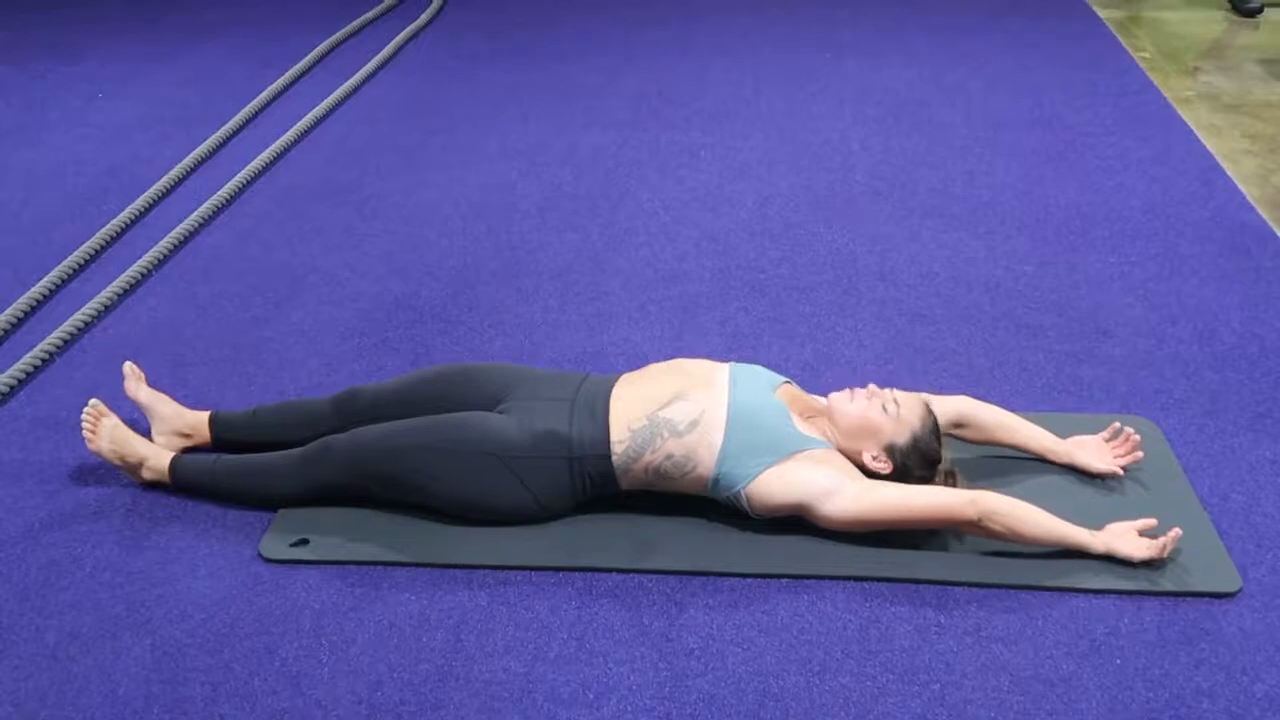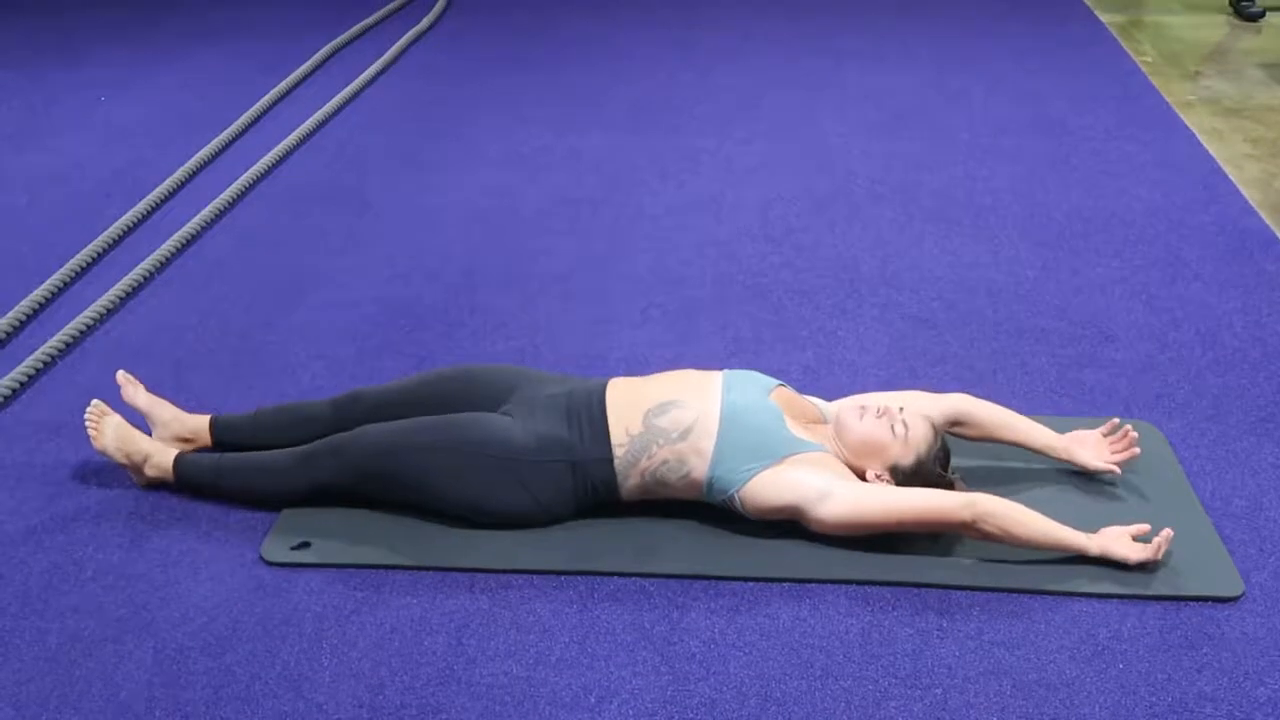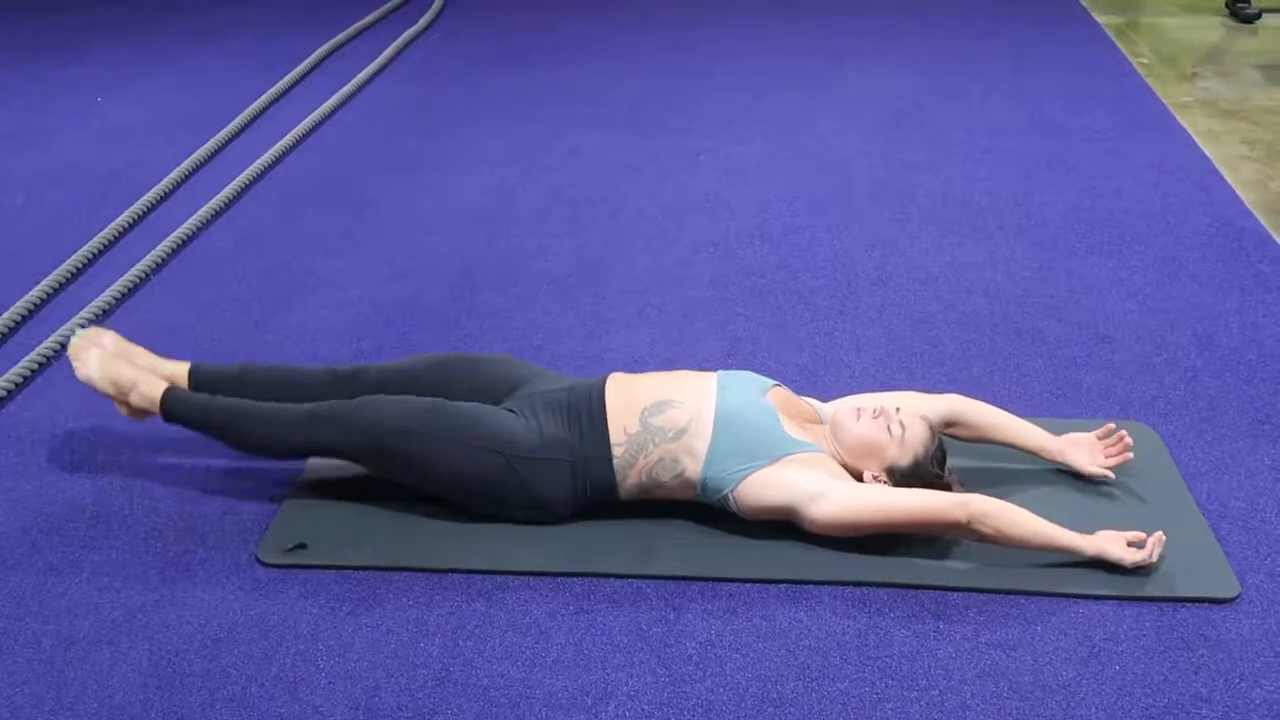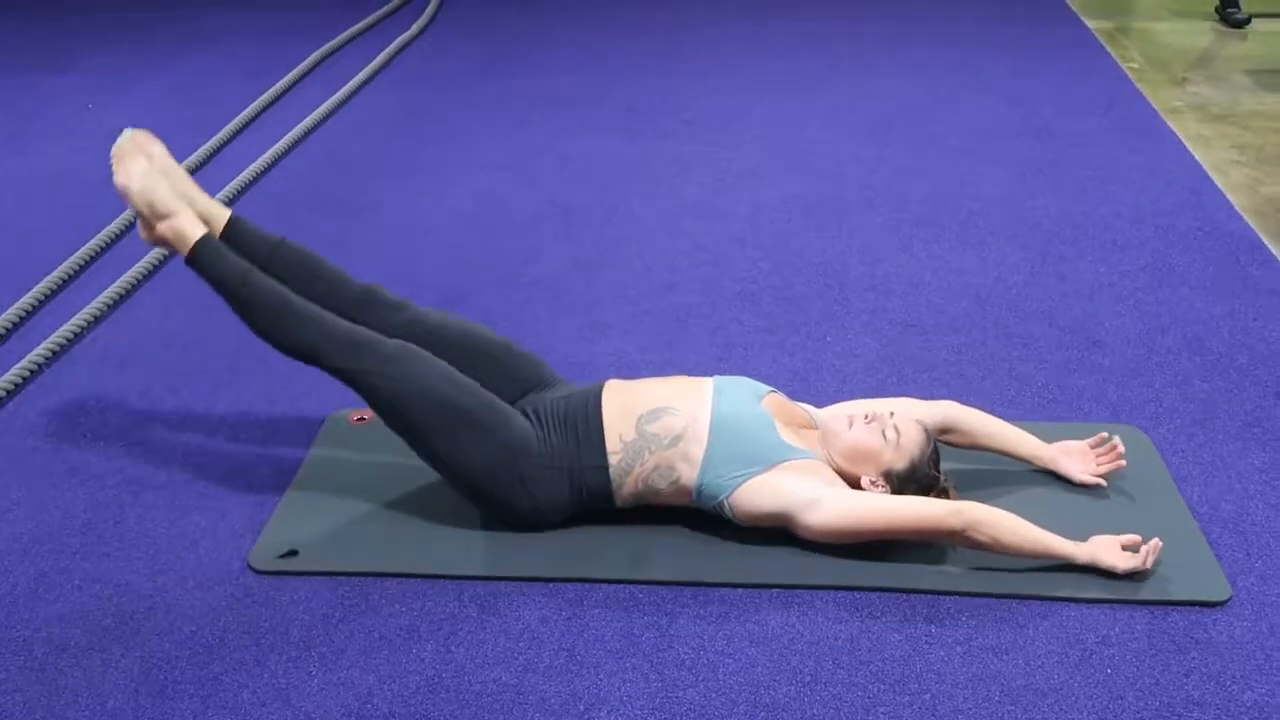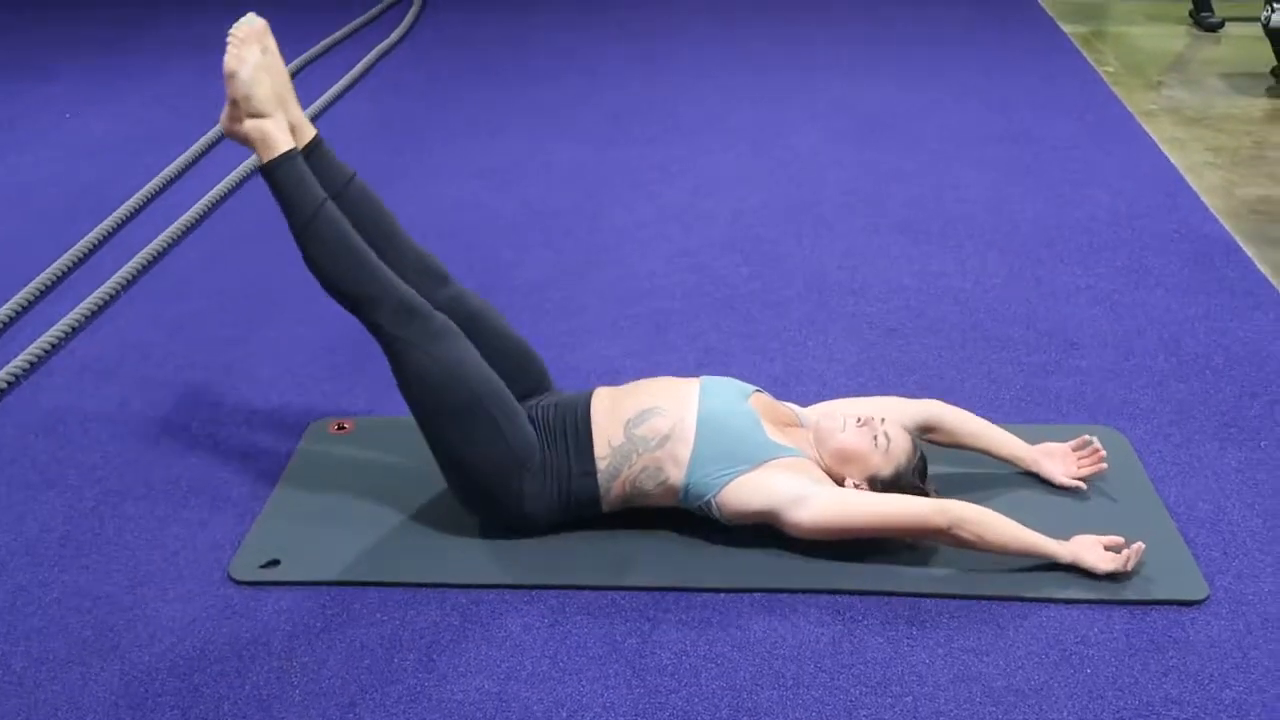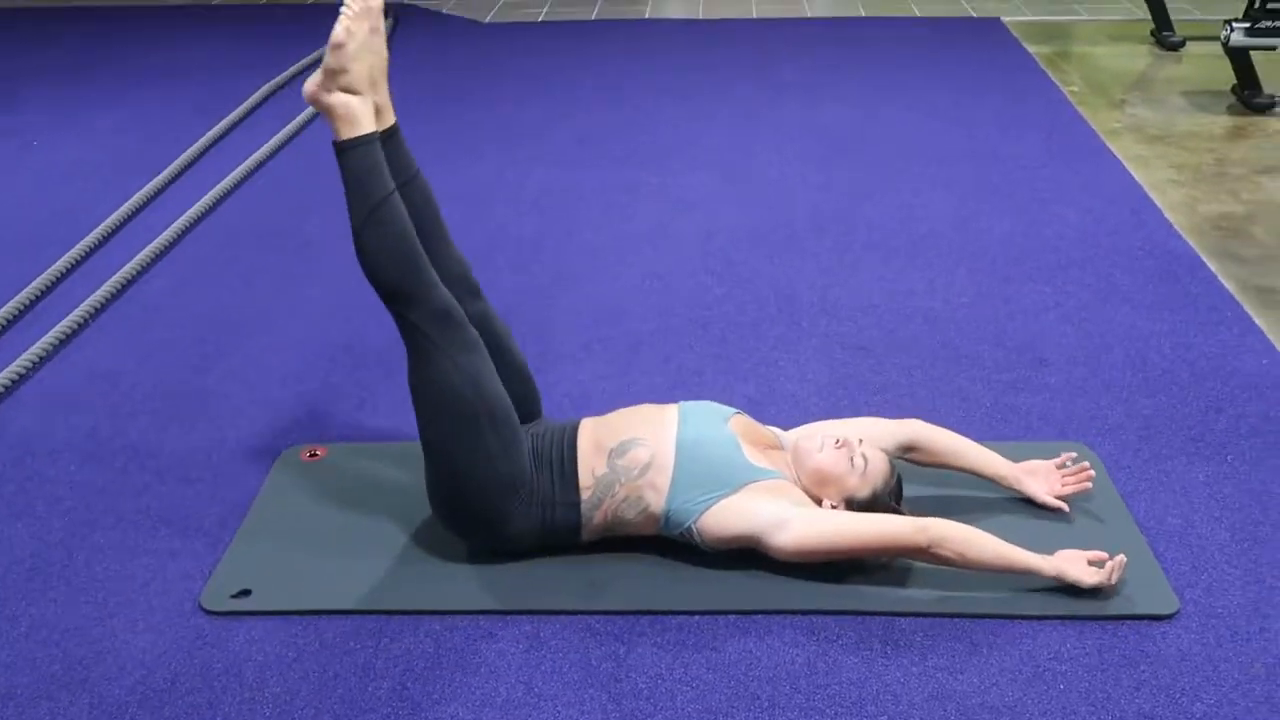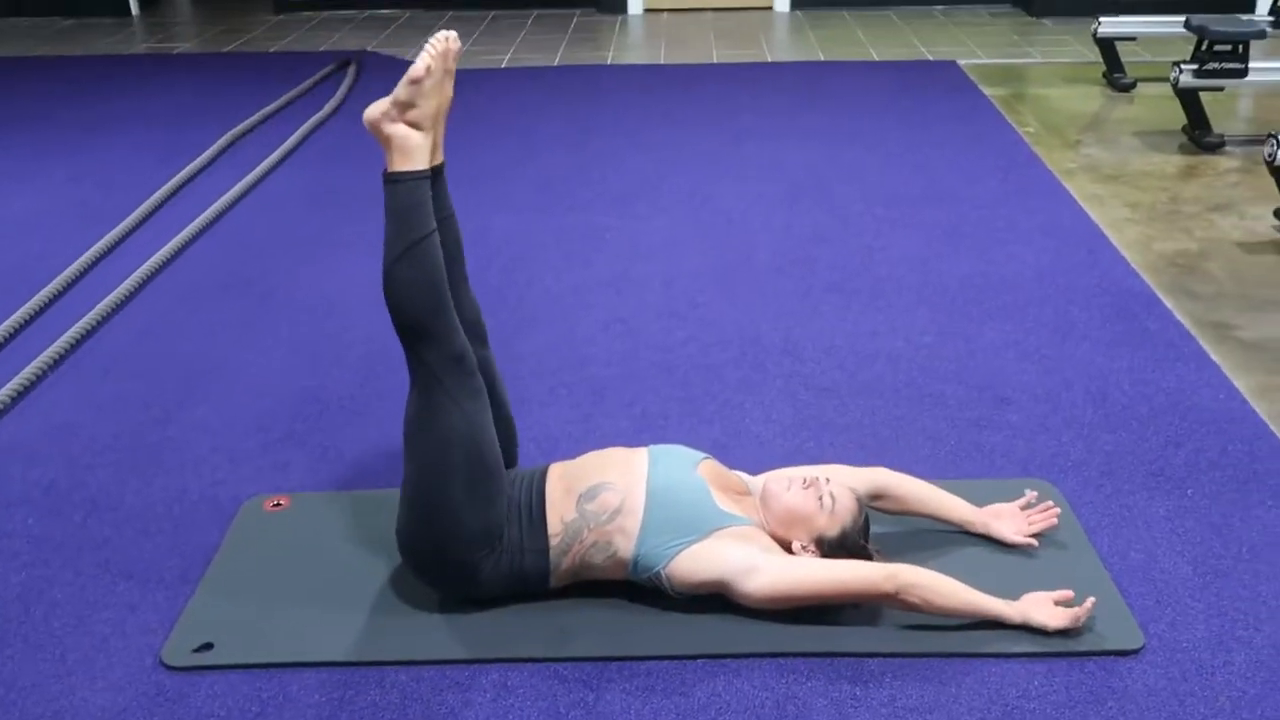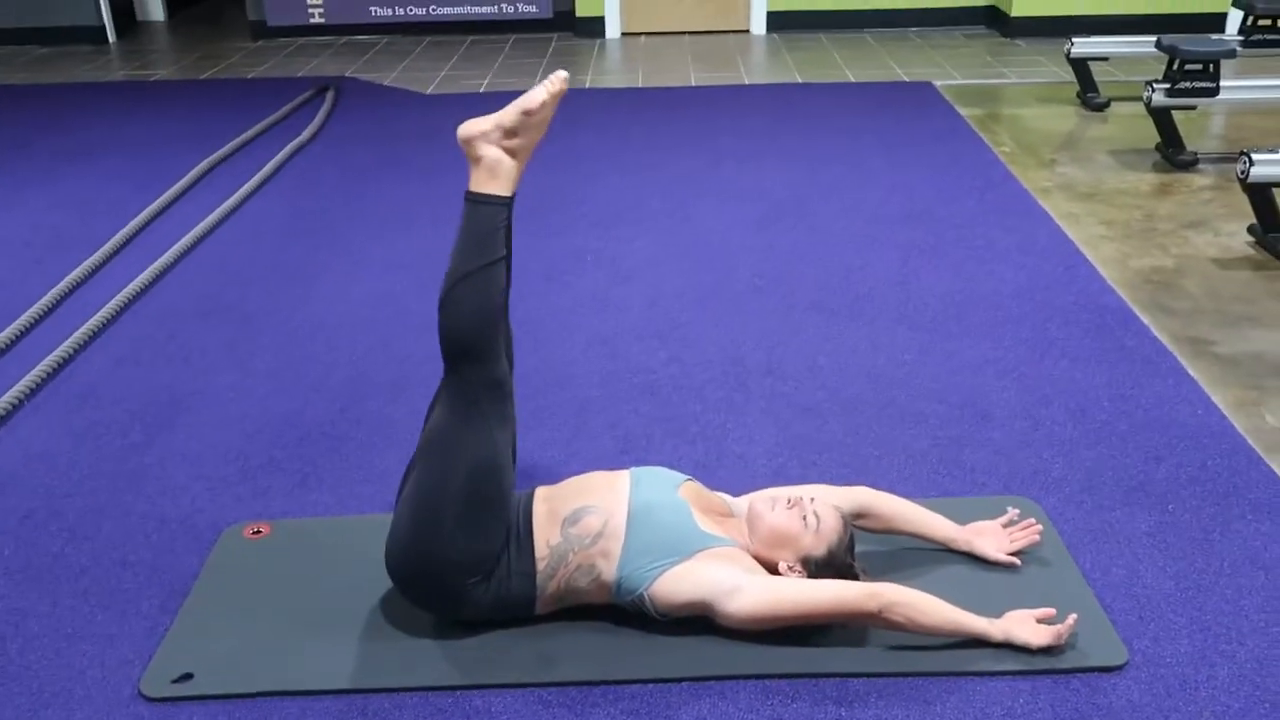
dt=0.5s
person 1, frame 1
left shoulder: (825, 485)
right shoulder: (814, 409)
left elbow: (974, 508)
right elbow: (960, 403)
left wrist: (1100, 541)
right wrist: (1067, 448)
left hip: (549, 463)
right hip: (567, 395)
left knee: (341, 465)
right knee: (362, 405)
left ankle: (162, 467)
right ankle: (193, 427)
person 1, frame 2
left shoulder: (819, 489)
right shoulder: (816, 415)
left elbow: (969, 511)
right elbow: (960, 400)
left wrist: (1097, 545)
right wrist: (1066, 445)
left hip: (546, 468)
right hip: (566, 396)
left knee: (341, 461)
right knee: (362, 409)
left ankle: (164, 465)
right ankle: (192, 427)
person 1, frame 3
left shoulder: (820, 491)
right shoulder: (822, 414)
left elbow: (962, 513)
right elbow: (954, 403)
left wrist: (1090, 546)
right wrist: (1061, 446)
left hip: (548, 468)
right hip: (568, 396)
left knee: (341, 429)
right knee: (365, 382)
left ankle: (153, 394)
right ankle: (170, 372)
person 1, frame 4
left shoulder: (815, 498)
right shoulder: (814, 422)
left elbow: (957, 521)
right elbow: (949, 410)
left wrist: (1085, 554)
right wrist: (1054, 455)
left hip: (537, 471)
right hip: (562, 403)
left knee: (359, 348)
right knee: (388, 318)
left ankle: (191, 236)
right ankle: (206, 219)
person 1, frame 5
left shoulder: (797, 495)
right shoulder: (806, 427)
left elbow: (943, 518)
right elbow: (930, 410)
left wrist: (1067, 553)
right wrist: (1032, 457)
left hip: (525, 481)
right hip: (550, 418)
left knee: (397, 308)
right knee: (426, 288)
left ankle: (273, 139)
right ankle: (288, 128)
person 1, frame 6
left shoulder: (779, 517)
right shoulder: (783, 448)
left elbow: (925, 536)
right elbow: (913, 429)
left wrist: (1050, 568)
right wrist: (1015, 476)
left hip: (506, 503)
right hip: (538, 448)
left knee: (429, 307)
right knee: (455, 294)
left ankle: (354, 114)
person 1, frame 7
left shoulder: (750, 562)
right shoulder: (749, 494)
left elbow: (892, 583)
right elbow: (879, 479)
left wrist: (1015, 612)
right wrist: (981, 520)
left hip: (472, 550)
right hip: (508, 502)
left knee: (439, 349)
left ankle: (408, 145)
person 1, frame 8
left shoulder: (732, 585)
right shoulder: (730, 514)
left elbow: (876, 602)
right elbow: (861, 496)
left wrist: (999, 630)
right wrist: (963, 537)
left hip: (457, 568)
right hip: (490, 527)
left knee: (475, 371)
left ankle: (494, 167)
